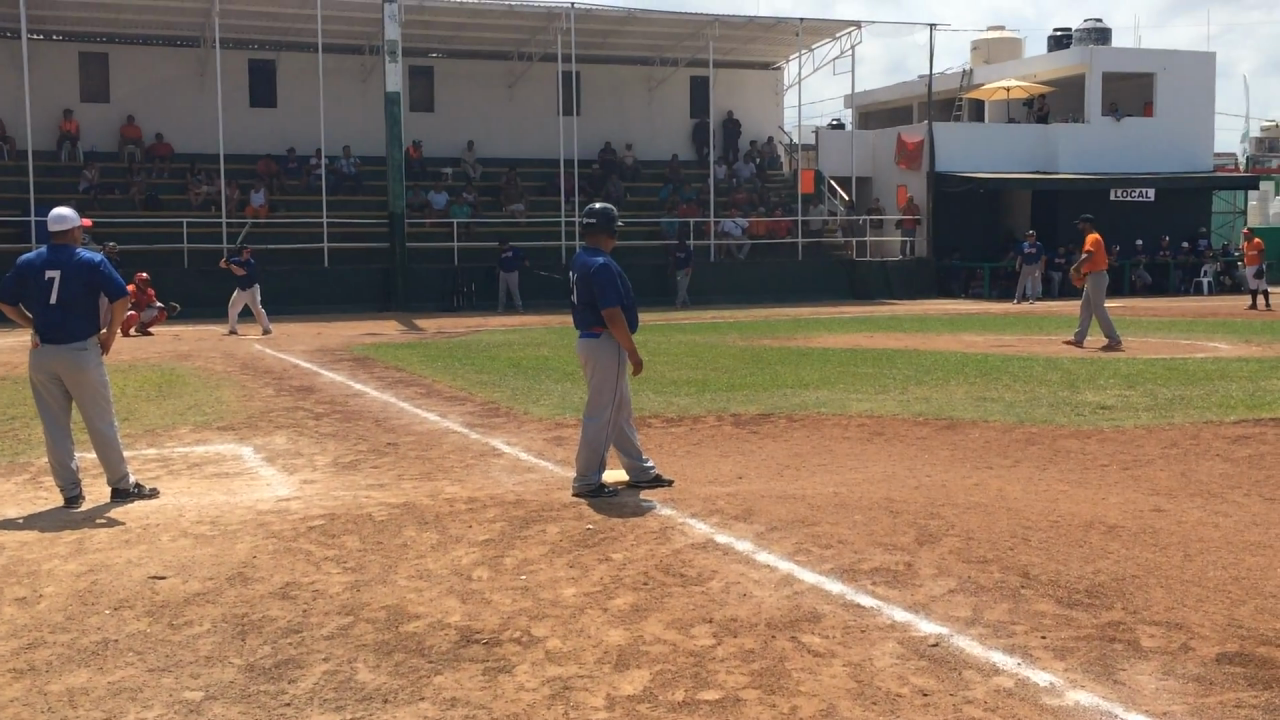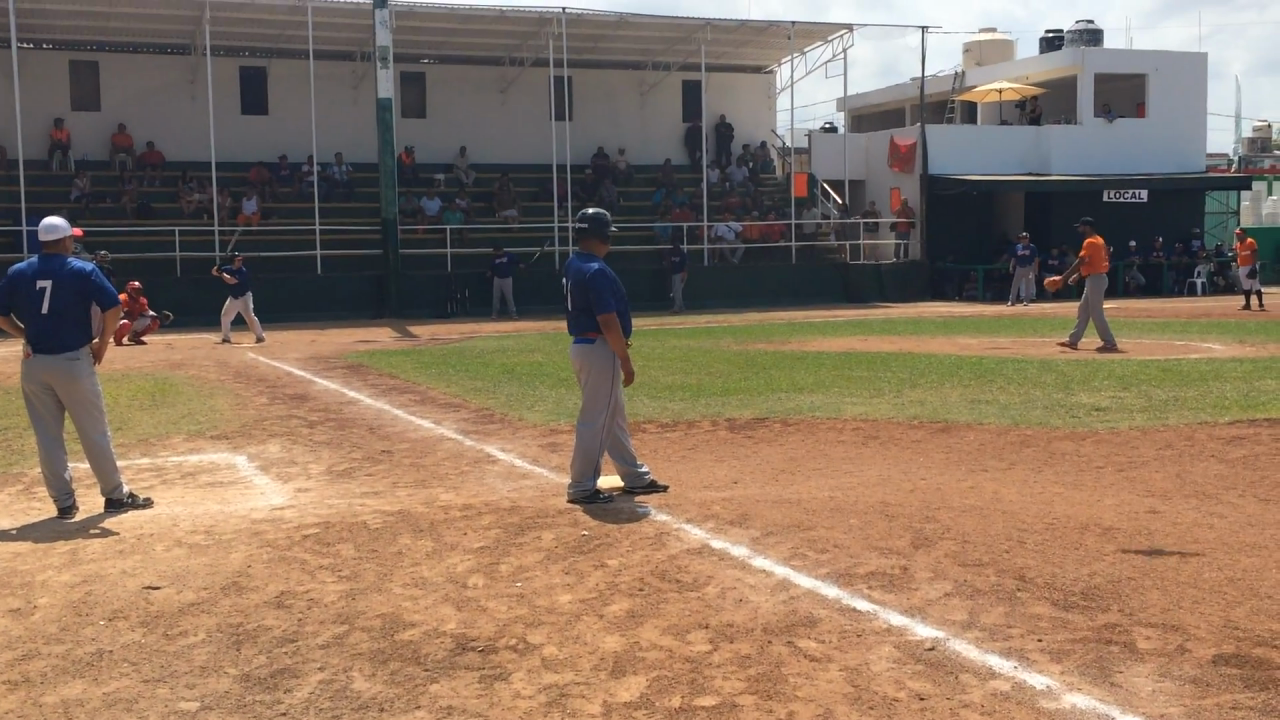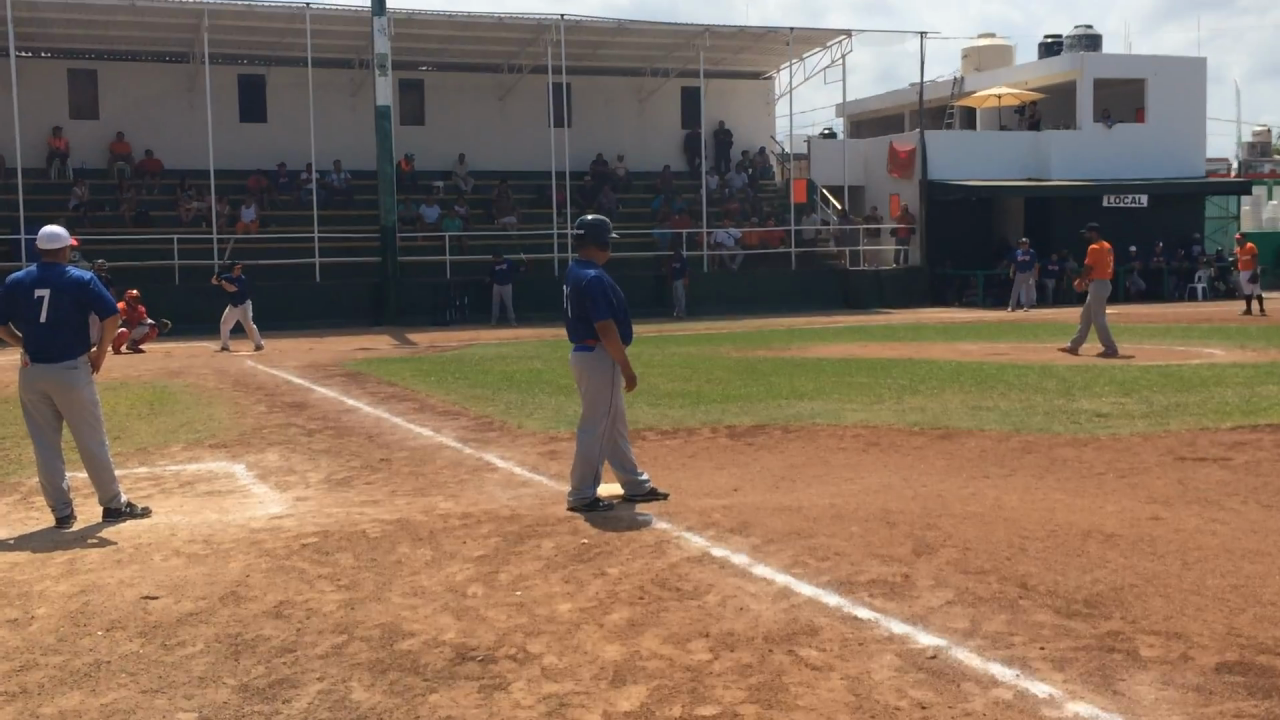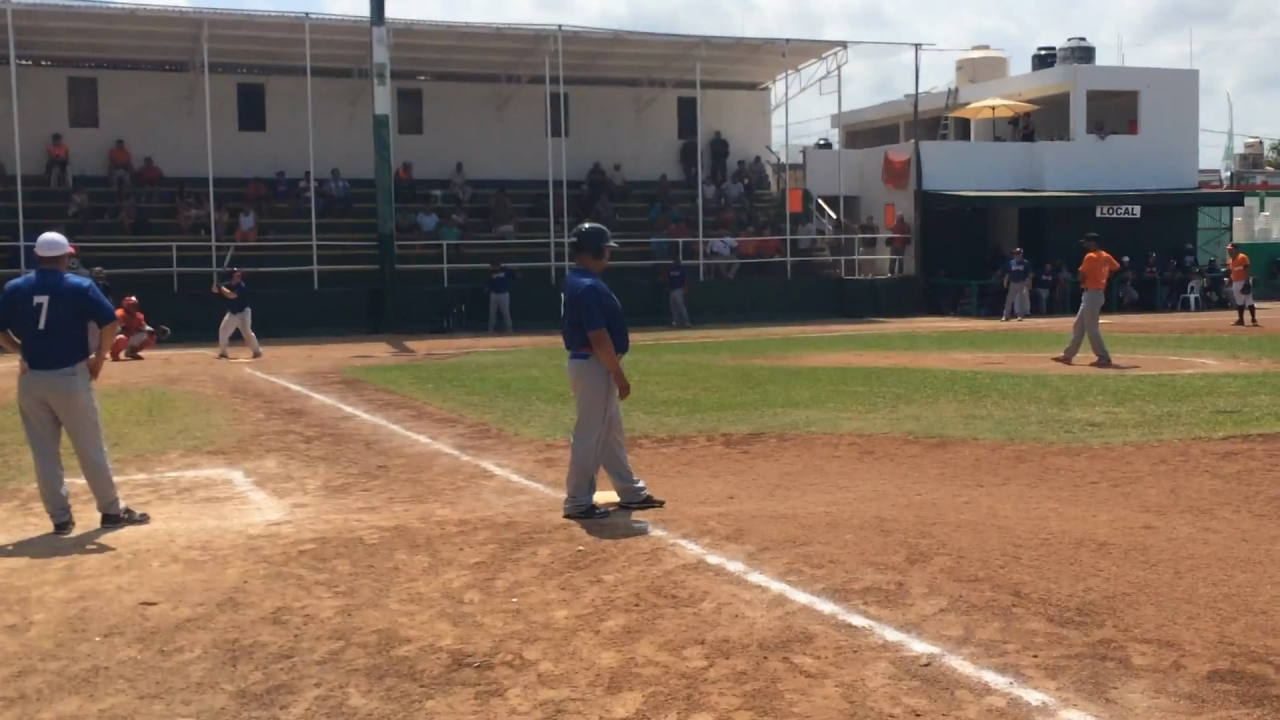
dt=0.2s
person 1, frame 1
left shoulder: (26, 263)
right shoulder: (91, 261)
right elbow: (121, 298)
left wrist: (34, 325)
right wrist: (110, 333)
left hip: (42, 354)
right hip: (81, 351)
left knee: (54, 426)
right knee: (101, 423)
left ankle: (70, 491)
right ankle: (122, 485)
person 1, frame 2
right shoulder: (83, 271)
right elbow: (113, 307)
left wrist: (25, 335)
right wrist: (103, 342)
left hip: (34, 364)
right hip: (74, 361)
left knee: (47, 437)
right knee: (94, 433)
left ankle: (64, 502)
right ankle: (116, 495)
person 1, frame 3
right shoulder: (81, 279)
right elbow: (112, 316)
right wrist: (101, 351)
left hip: (32, 373)
right hip: (72, 370)
left knee: (45, 446)
right knee: (92, 442)
left ankle: (62, 511)
right ankle: (114, 504)
person 1, frame 4
right shoulder: (80, 287)
right elbow: (110, 322)
right wrist: (99, 357)
left hip: (31, 379)
right hip: (71, 376)
left knee: (44, 452)
right knee: (90, 448)
left ankle: (60, 517)
right ankle: (112, 510)
person 2, frame 1
left shoulder: (581, 259)
right shoulder: (602, 265)
right elbow: (613, 316)
right wrist: (633, 351)
left hip: (592, 339)
right hip: (604, 344)
left knee: (620, 410)
right knee: (600, 413)
left ankle: (640, 470)
right ankle: (586, 481)
person 2, frame 2
left shoulder: (575, 264)
right shoulder: (596, 271)
right elbow: (608, 321)
left wrist: (619, 351)
right wrist: (625, 360)
left hip: (586, 345)
right hip: (598, 350)
left knee: (614, 416)
right knee: (595, 419)
left ankle: (635, 476)
right ankle: (582, 487)
person 2, frame 3
left shoulder: (577, 272)
right shoulder: (593, 278)
right elbow: (605, 328)
right wrist: (626, 367)
left hip: (590, 354)
right hip: (598, 357)
left knee: (614, 423)
right knee: (596, 427)
left ankle: (635, 484)
right ankle: (581, 495)
person 2, frame 4
left shoulder: (577, 280)
right shoulder: (588, 286)
right elbow: (599, 338)
right wrist: (620, 375)
left hip: (590, 364)
right hip: (593, 366)
left knee: (611, 431)
right knee: (590, 434)
left ankle: (631, 492)
right ankle: (577, 502)
